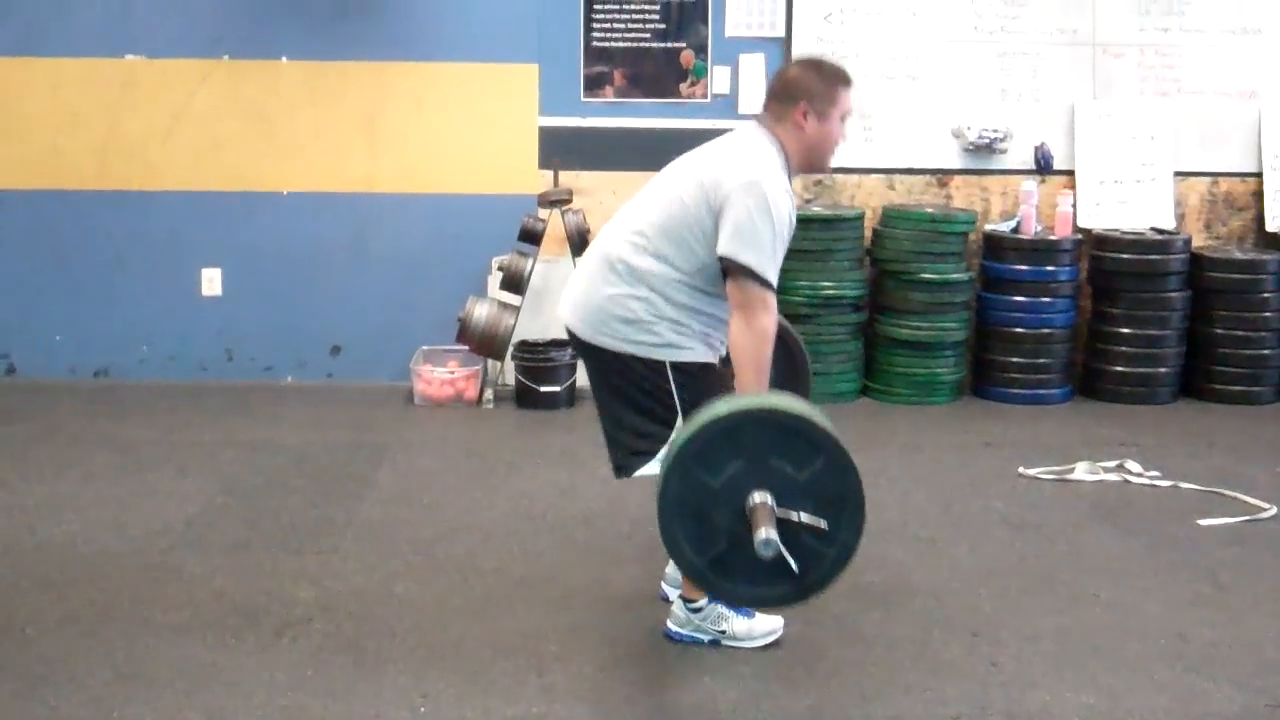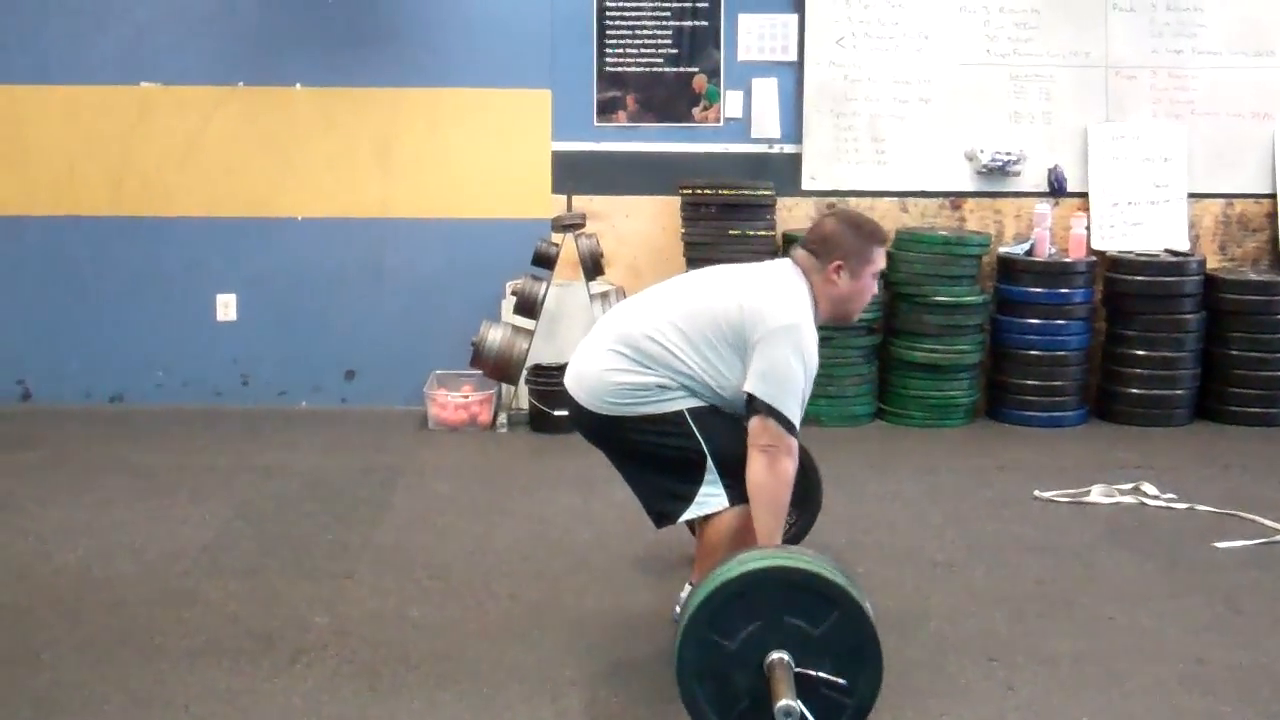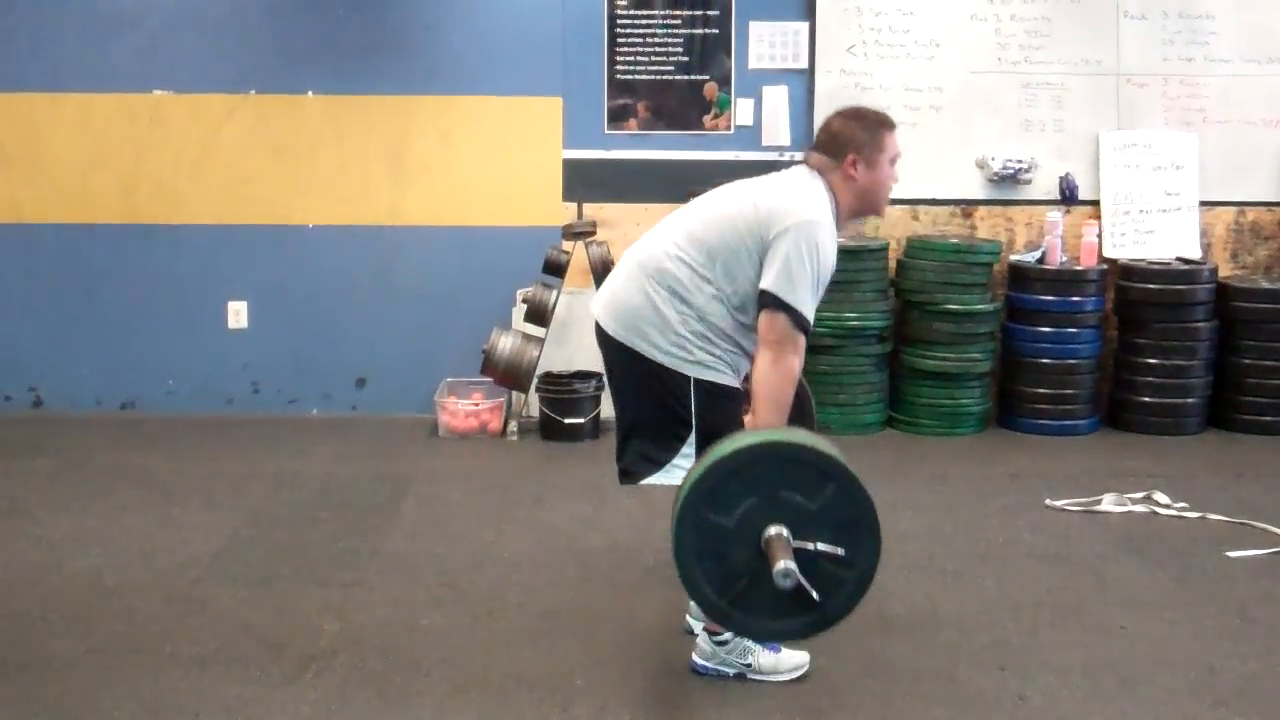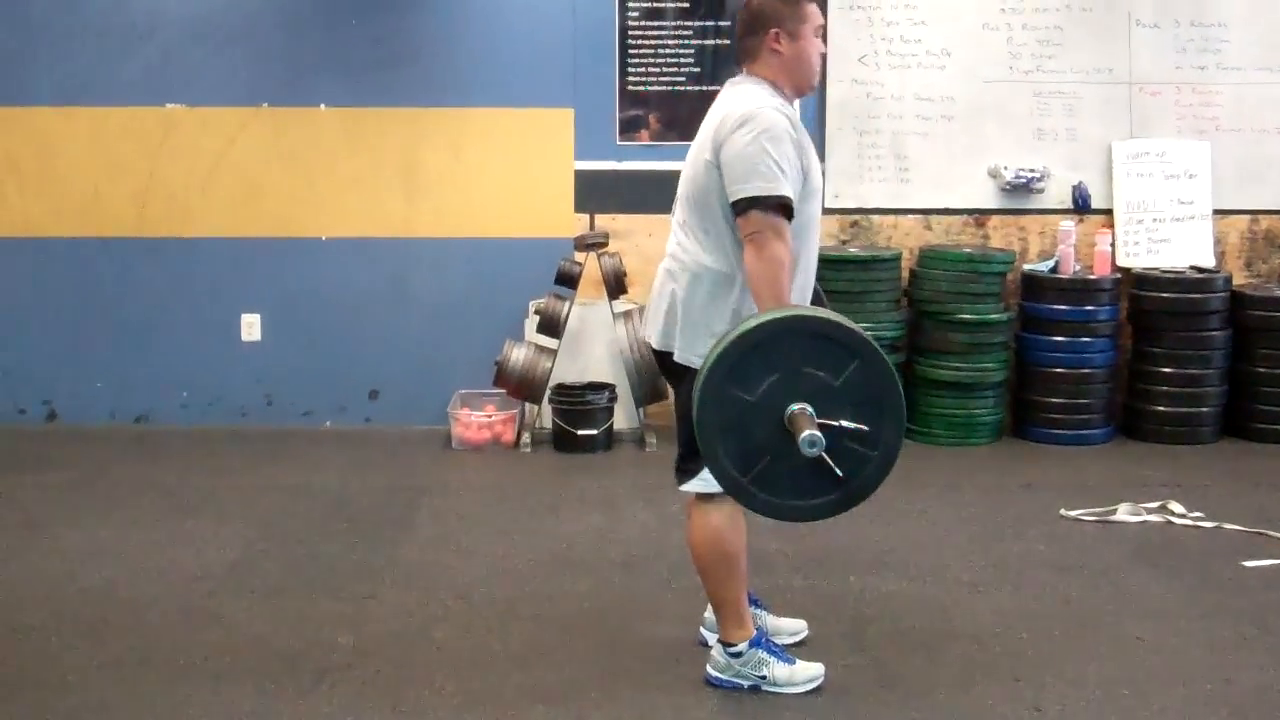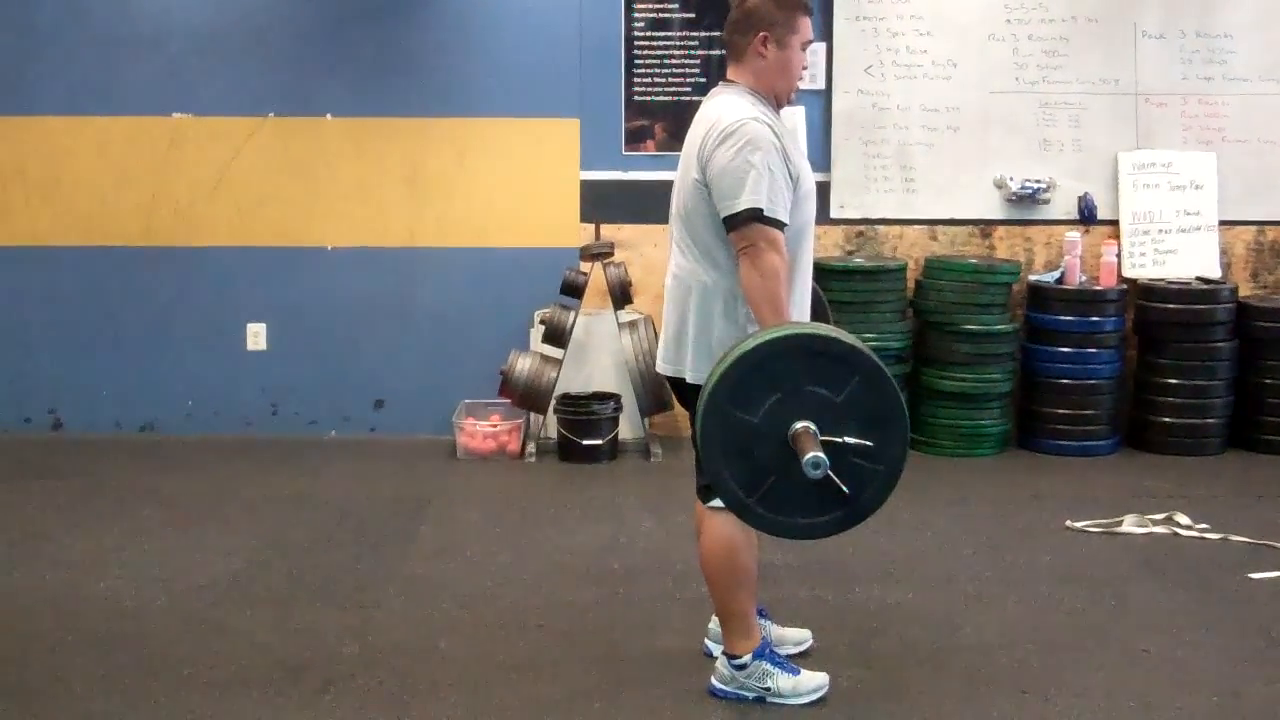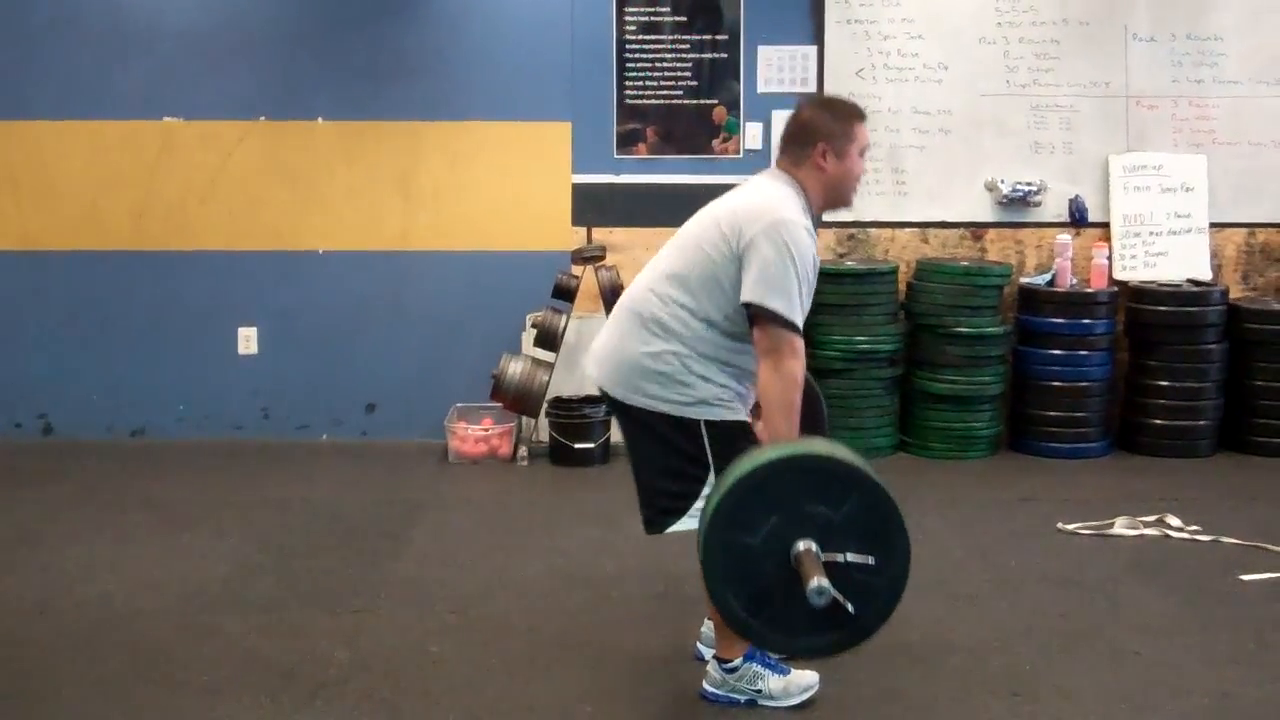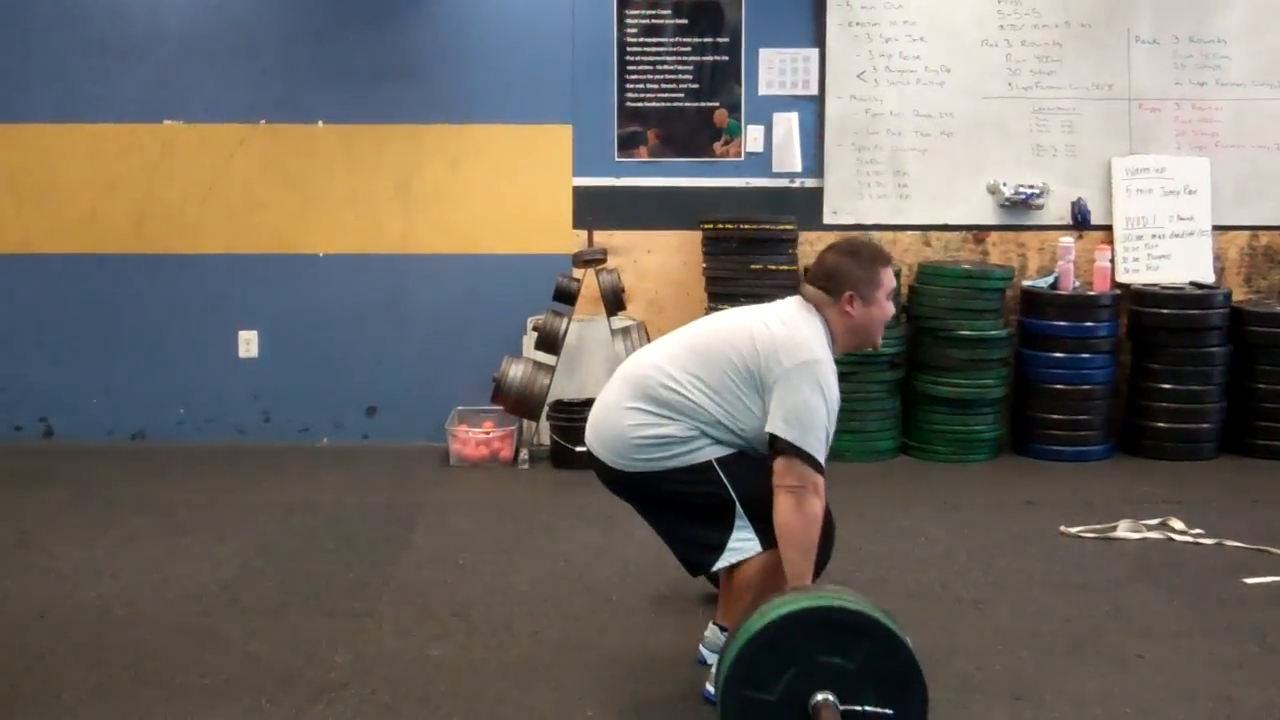
dt=0.4s
person 1, frame 1
left shoulder: (749, 153)
right shoulder: (761, 183)
left elbow: (742, 302)
right elbow: (751, 312)
left hip: (614, 306)
right hip: (628, 321)
left ankle: (691, 567)
right ankle: (697, 606)
person 1, frame 2
left shoulder: (779, 288)
right shoulder: (790, 327)
right elbow: (772, 453)
left hip: (612, 375)
right hip: (623, 393)
left knee: (729, 469)
right knee: (740, 494)
person 1, frame 3
left shoulder: (797, 195)
right shoulder: (809, 224)
left elbow: (772, 335)
right elbow: (780, 347)
left hip: (654, 316)
right hip: (663, 330)
right ankle: (722, 641)
person 1, frame 4
left shoulder: (747, 106)
right shoulder: (762, 118)
right elbow: (765, 238)
left hip: (714, 323)
right hip: (716, 331)
left knee: (725, 477)
right knee: (719, 483)
left ankle: (731, 610)
right ankle: (736, 650)
person 1, frame 5
left shoulder: (732, 113)
right shoulder: (746, 128)
right elbow: (759, 251)
left hip: (715, 335)
right hip: (731, 344)
left knee: (732, 494)
left ankle: (736, 622)
right ankle: (742, 662)
person 1, frame 6
left shoulder: (772, 200)
right shoulder: (783, 224)
left elbow: (769, 347)
right elbow: (779, 354)
left wrist: (766, 426)
left hip: (650, 360)
right hip: (661, 374)
left ankle: (727, 627)
right ankle: (732, 667)
person 1, frame 7
left shoulder: (791, 324)
right shoulder: (807, 358)
right elbow: (799, 492)
left hip: (634, 425)
right hip: (646, 442)
left knee: (773, 510)
right knee: (775, 529)
left ankle: (728, 633)
